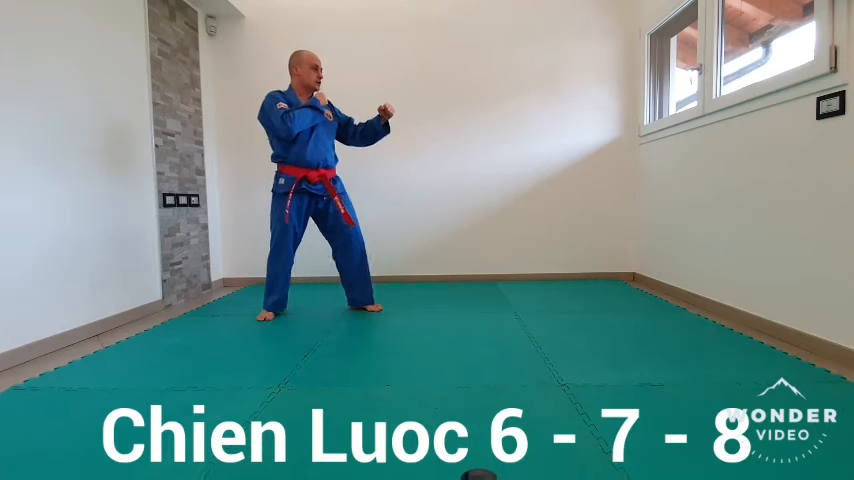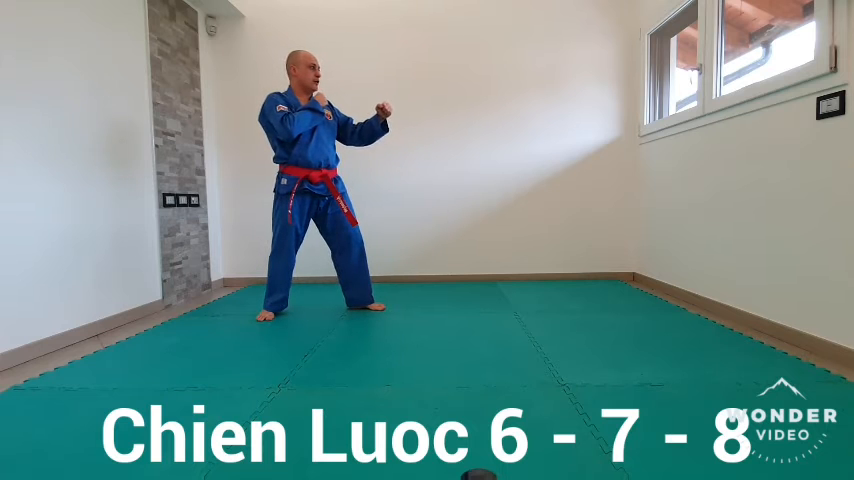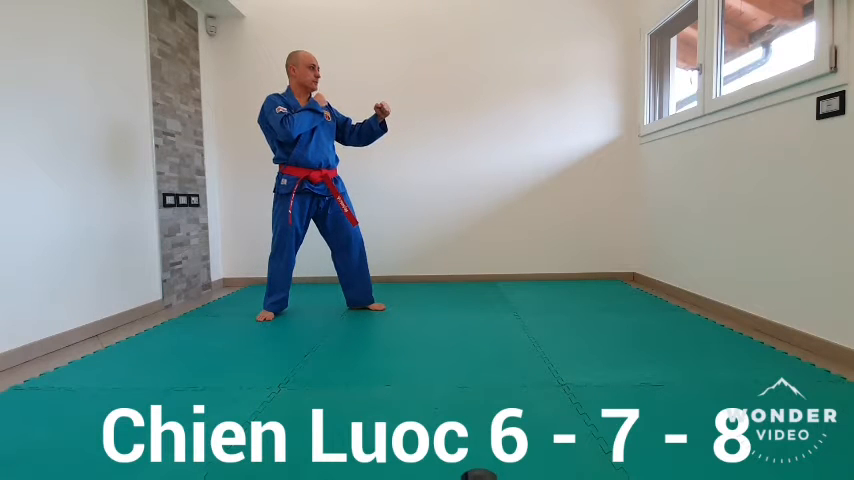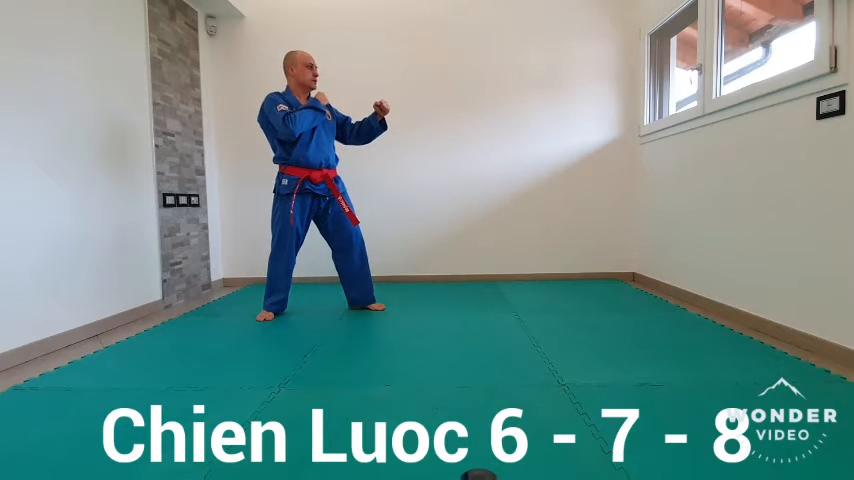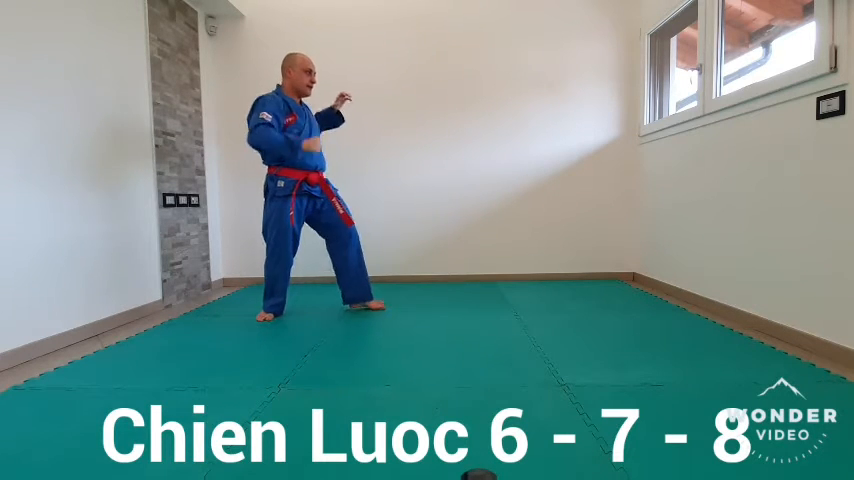
dt=1s
person 1, frame 1
left shoulder: (326, 107)
right shoulder: (276, 100)
left elbow: (355, 135)
right elbow: (287, 126)
left wrist: (381, 120)
right wrist: (315, 106)
left hip: (329, 185)
right hip: (292, 186)
left knee: (351, 241)
right knee: (282, 247)
left ankle: (361, 299)
right ankle: (273, 305)
person 1, frame 2
left shoulder: (325, 106)
right shoulder: (276, 102)
left elbow: (354, 135)
right elbow: (288, 129)
left wrist: (378, 119)
right wrist: (315, 107)
left hip: (330, 185)
right hip: (294, 186)
left knee: (350, 242)
right knee: (284, 247)
left ankle: (361, 299)
right ankle: (273, 306)
person 1, frame 3
left shoulder: (324, 107)
right shoulder: (275, 103)
left elbow: (353, 135)
right elbow: (287, 130)
left wrist: (377, 119)
right wrist: (314, 107)
left hip: (330, 186)
right hip: (294, 187)
left knee: (350, 242)
right knee: (284, 247)
left ankle: (361, 299)
right ankle: (273, 306)
person 1, frame 4
left shoulder: (323, 106)
right shoulder: (274, 102)
left elbow: (353, 133)
right elbow: (290, 128)
left wrist: (377, 117)
right wrist: (316, 106)
left hip: (330, 185)
right hip: (294, 187)
left knee: (351, 241)
right knee: (284, 247)
left ankle: (362, 298)
right ankle: (273, 306)
person 1, frame 5
left shoulder: (303, 108)
right shoulder: (270, 102)
right elbow: (258, 136)
left wrist: (334, 110)
right wrist: (300, 146)
left hip: (318, 187)
right hip: (286, 188)
left knee: (345, 236)
right knee: (281, 249)
left ankle: (359, 296)
right ankle: (272, 307)
